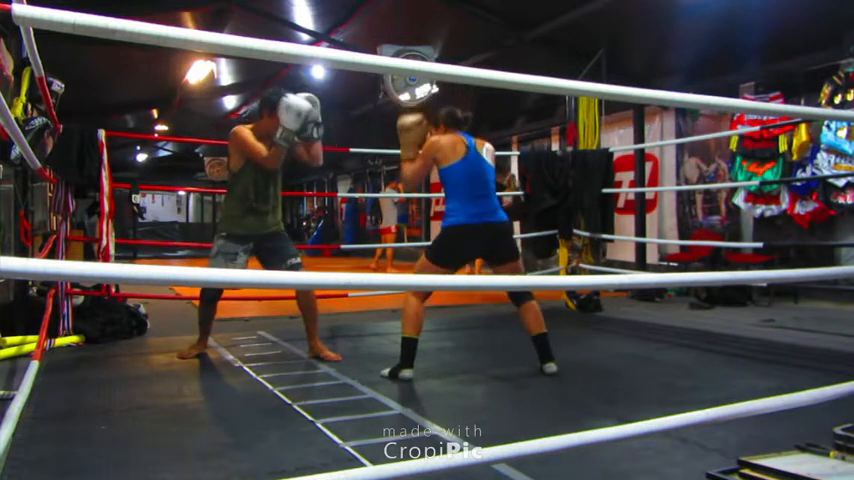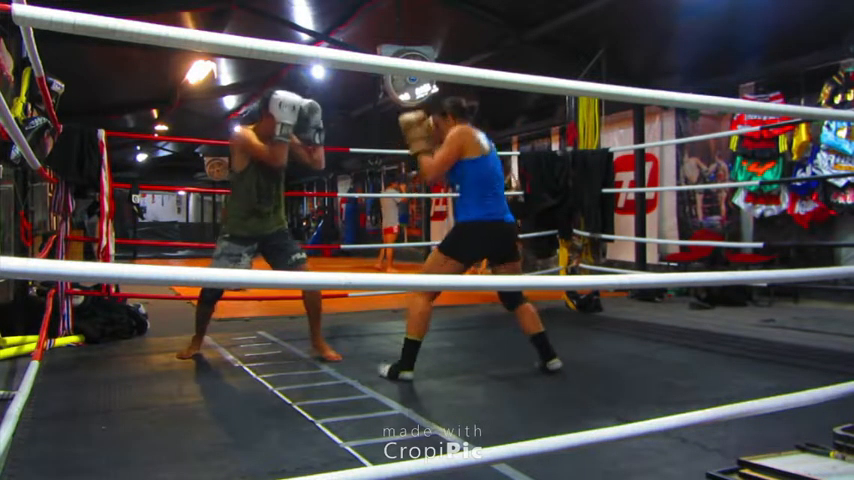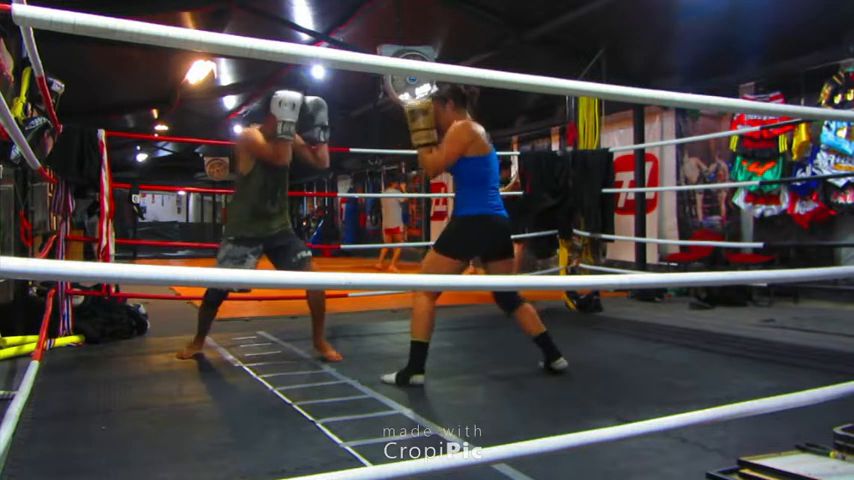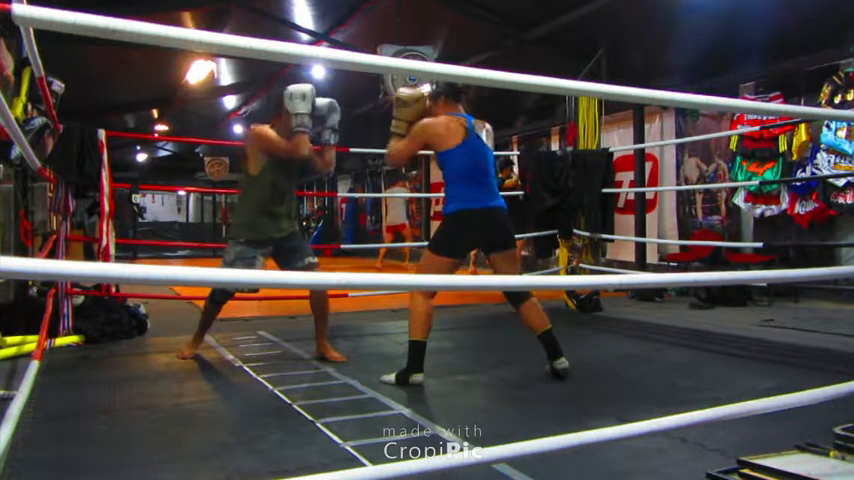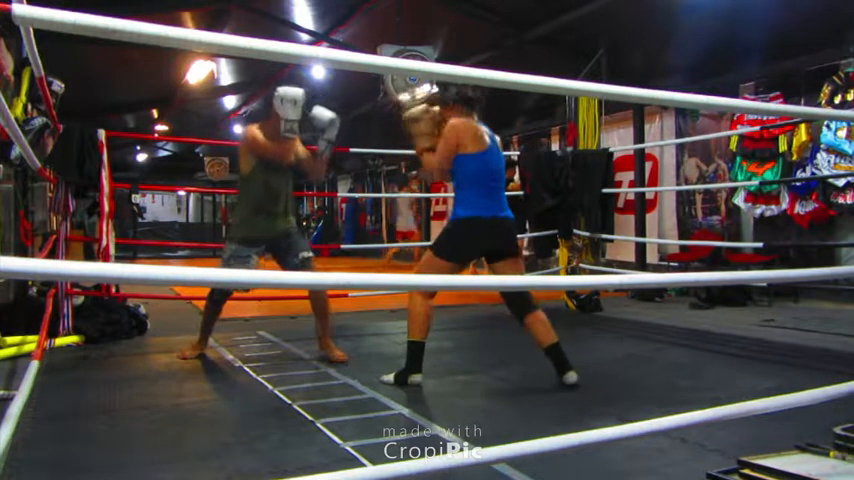
dt=0.2s
person 1, frame 1
left shoulder: (440, 144)
right shoulder: (485, 147)
left elbow: (409, 181)
left wrist: (410, 149)
left hip: (460, 232)
right hip: (497, 229)
left knee: (415, 294)
right knee: (522, 294)
left ankle: (405, 365)
right ankle: (547, 359)
person 1, frame 2
left shoulder: (462, 134)
right shoulder: (483, 141)
left elbow: (431, 174)
left wrist: (418, 143)
right wrist: (427, 143)
left hip: (474, 228)
right hip: (504, 227)
left knee: (422, 291)
right knee: (514, 297)
left ankle: (404, 366)
right ankle: (549, 356)
person 1, frame 3
left shoulder: (460, 130)
right shoulder: (479, 132)
left elbow: (432, 169)
right elbow: (456, 165)
left wrist: (422, 134)
right wrist: (433, 129)
left hip: (469, 223)
right hip: (498, 224)
left knee: (424, 292)
right knee: (508, 297)
left ankle: (414, 370)
right ankle: (553, 356)
person 1, frame 4
left shoulder: (432, 126)
left elbow: (394, 158)
left wrist: (401, 121)
left hip: (461, 219)
right hip: (496, 217)
left knee: (421, 291)
right knee: (518, 291)
left ankle: (414, 369)
right ankle: (556, 357)
person 1, frame 5
left shoulder: (458, 127)
right shoulder: (489, 136)
left elbow: (437, 172)
left wrist: (422, 139)
right wrist: (435, 137)
left hip: (467, 225)
right hip: (502, 226)
left knee: (420, 290)
right knee: (522, 302)
left ankle: (411, 369)
right ankle: (565, 369)
person 2, frame 1
left shoulder: (282, 136)
right shoulder: (240, 134)
left elbow: (315, 161)
right elbow: (271, 162)
left wrist: (313, 124)
right wrist: (289, 128)
left hip: (270, 226)
right hip: (236, 227)
right knee: (212, 287)
left ankle: (315, 344)
right ankle: (202, 340)
person 2, frame 2
left shoulder: (285, 138)
right shoulder: (244, 136)
left elbow: (317, 164)
right elbow: (277, 160)
left wrist: (314, 128)
right wrist: (286, 124)
left hip: (275, 226)
right hip: (240, 228)
right knee: (213, 287)
left ankle: (318, 342)
right ankle: (197, 340)
person 2, frame 3
left shoulder: (290, 137)
right shoulder: (249, 136)
left elbow: (322, 162)
right elbow: (281, 158)
left wrist: (320, 126)
right wrist: (287, 122)
left hip: (279, 226)
right hip: (244, 229)
right knee: (218, 290)
left ankle: (320, 342)
right ankle: (198, 341)
person 2, frame 4
left shoulder: (297, 138)
right shoulder: (260, 134)
left elbow: (325, 167)
right elbow: (296, 152)
left wrist: (330, 129)
right wrist: (301, 116)
left hip: (285, 229)
right hip: (250, 230)
right knee: (224, 289)
left ankle: (323, 344)
right ankle: (197, 339)
person 2, frame 5
left shoulder: (291, 139)
right shoulder: (251, 135)
left elbow: (317, 174)
right elbow: (284, 158)
left wrist: (327, 139)
right wrist: (290, 120)
left hip: (283, 226)
right hip: (248, 229)
right knee: (221, 289)
left ankle: (327, 343)
right ankle: (201, 341)
